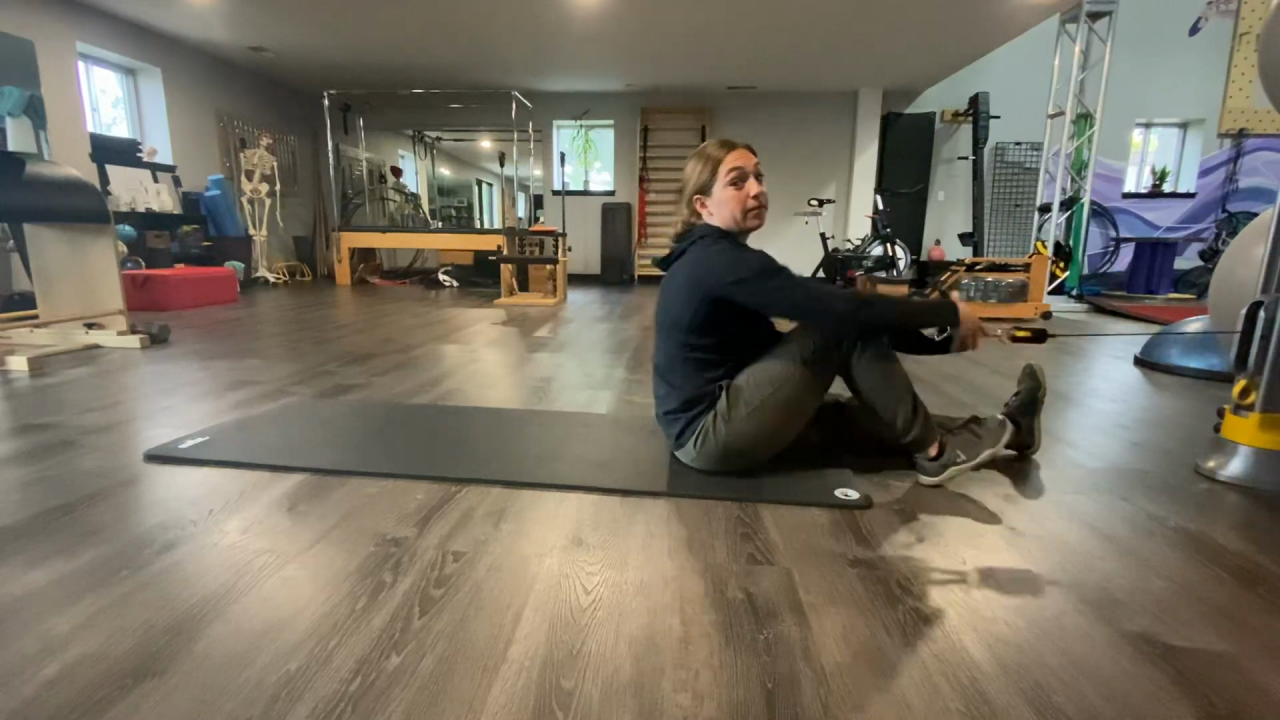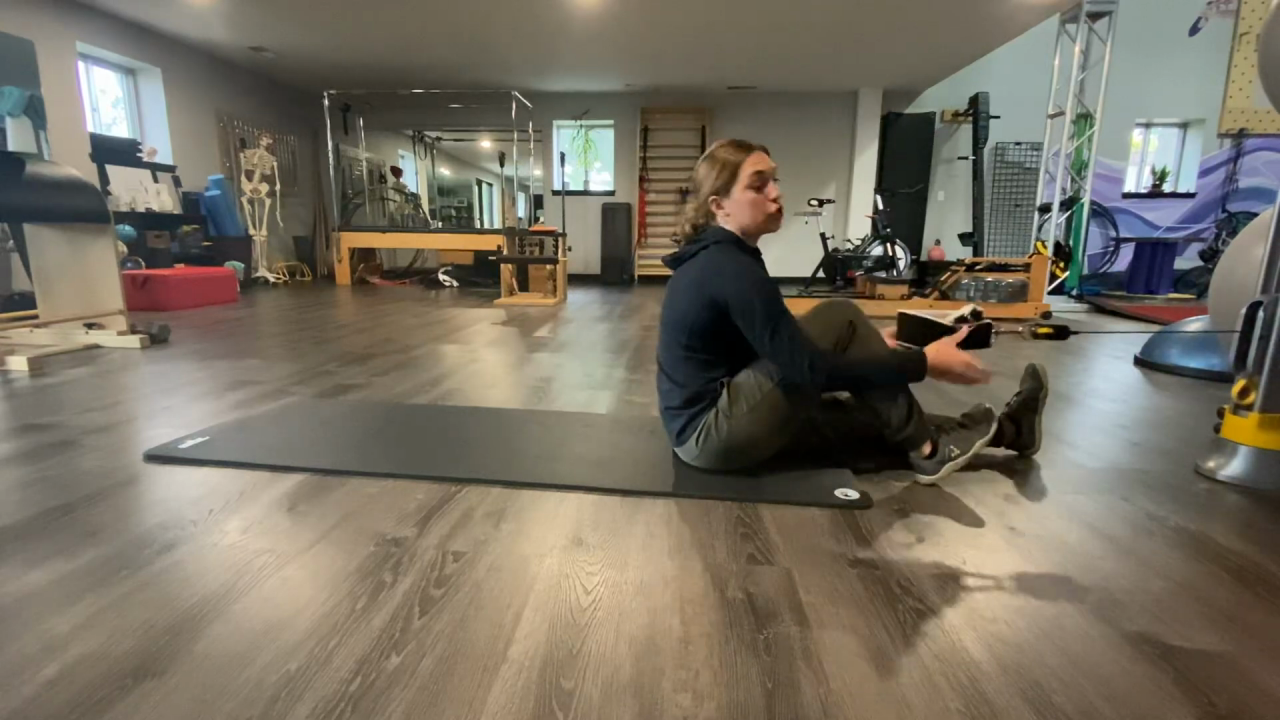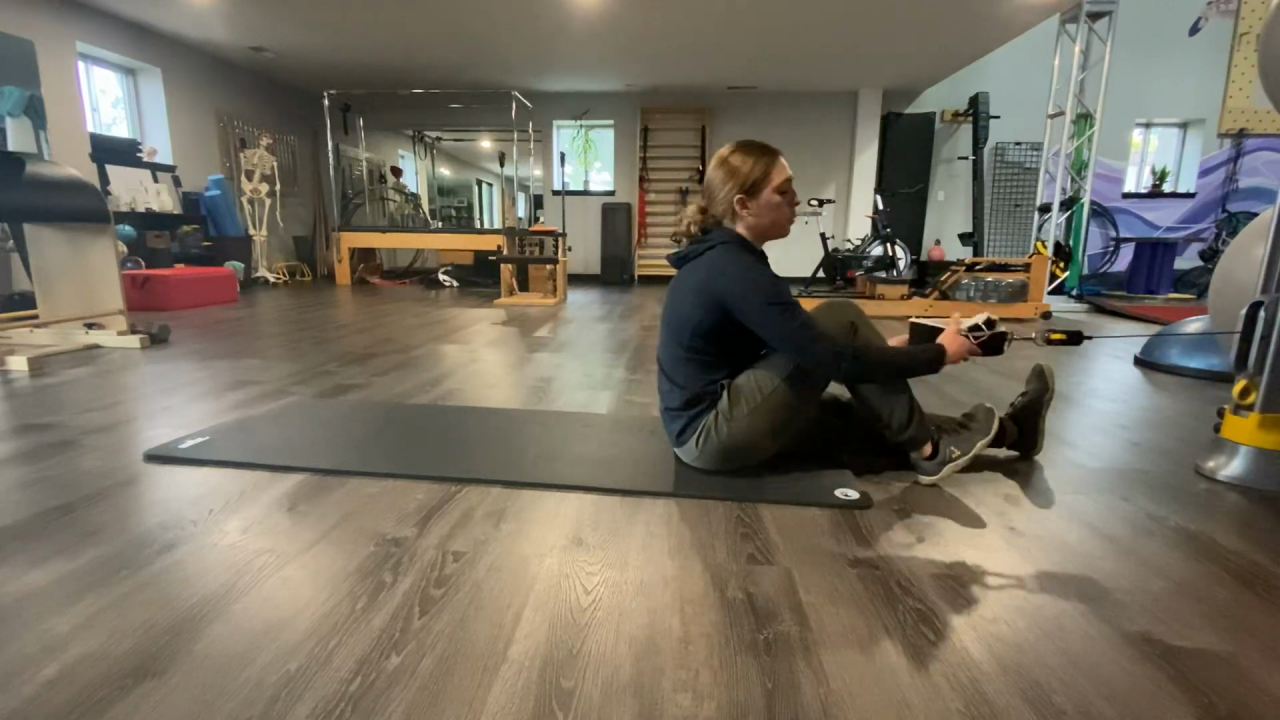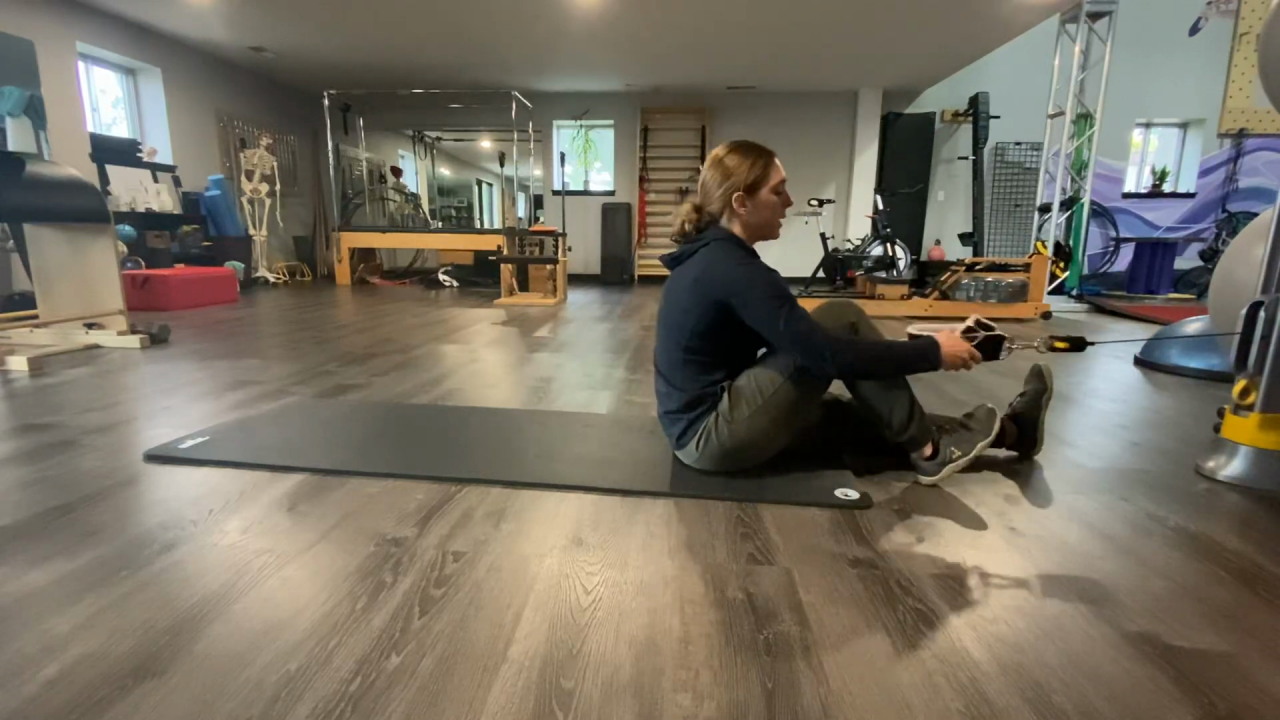
dt=0.2s
person 1, frame 1
left shoulder: (707, 254)
right shoulder: (726, 261)
left elbow: (769, 343)
right elbow: (837, 307)
right wrist: (945, 310)
left hip: (711, 422)
right hip: (713, 436)
left knee: (862, 414)
right knee: (840, 323)
left ankle: (1007, 429)
right ankle: (933, 450)
person 1, frame 2
left shoulder: (716, 254)
right shoulder: (732, 270)
left elbow: (786, 347)
right elbow: (809, 370)
left wrist: (866, 345)
right wrist: (923, 363)
left hip: (710, 422)
right hip: (714, 433)
left knee: (863, 413)
right knee: (840, 317)
left ankle: (1004, 430)
right ankle: (927, 449)
person 1, frame 3
left shoulder: (718, 255)
right shoulder: (739, 273)
left elbow: (797, 343)
right elbow: (834, 359)
left wrist: (880, 348)
right wrist: (937, 354)
left hip: (706, 422)
right hip: (713, 435)
left knee: (866, 413)
right knee: (841, 318)
left ankle: (1007, 430)
right ankle: (929, 449)
person 1, frame 4
left shoulder: (709, 255)
right shoulder: (735, 269)
left elbow: (794, 343)
right elbow: (832, 355)
left wrist: (893, 351)
right wrist: (932, 351)
left hip: (704, 425)
right hip: (714, 436)
left knee: (866, 413)
right knee: (842, 318)
left ankle: (1007, 431)
right ankle: (929, 449)
